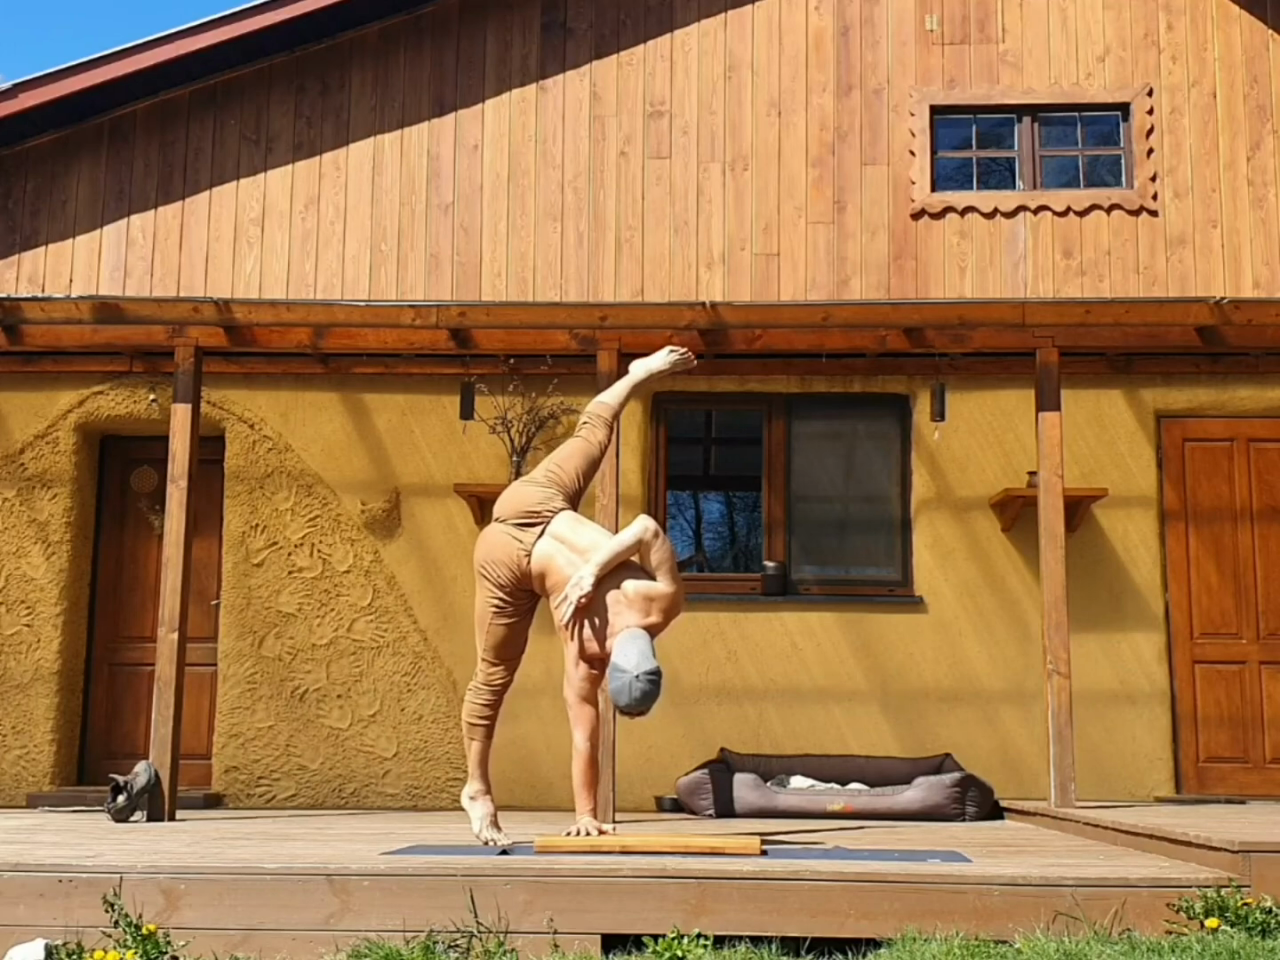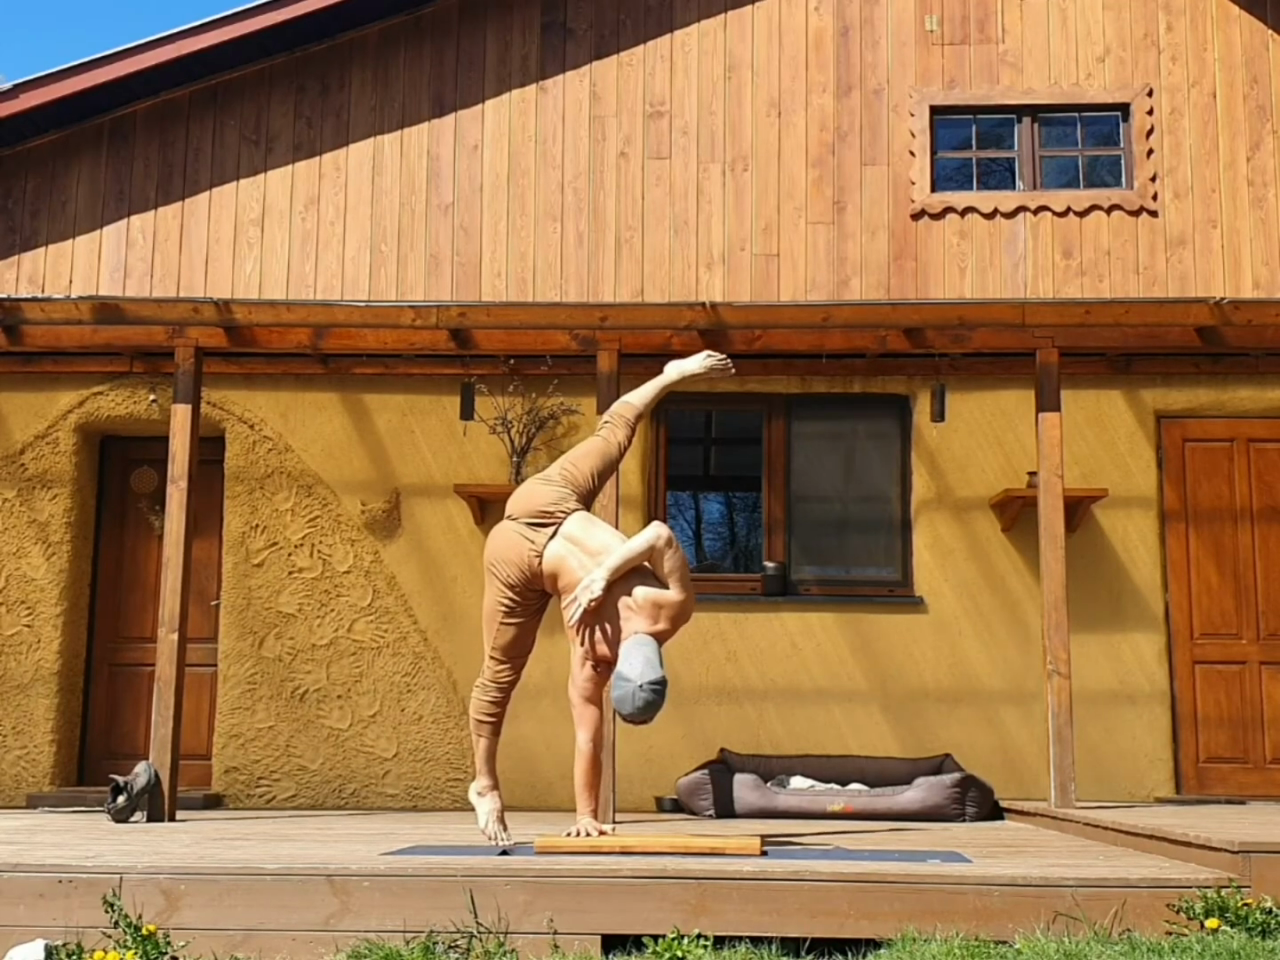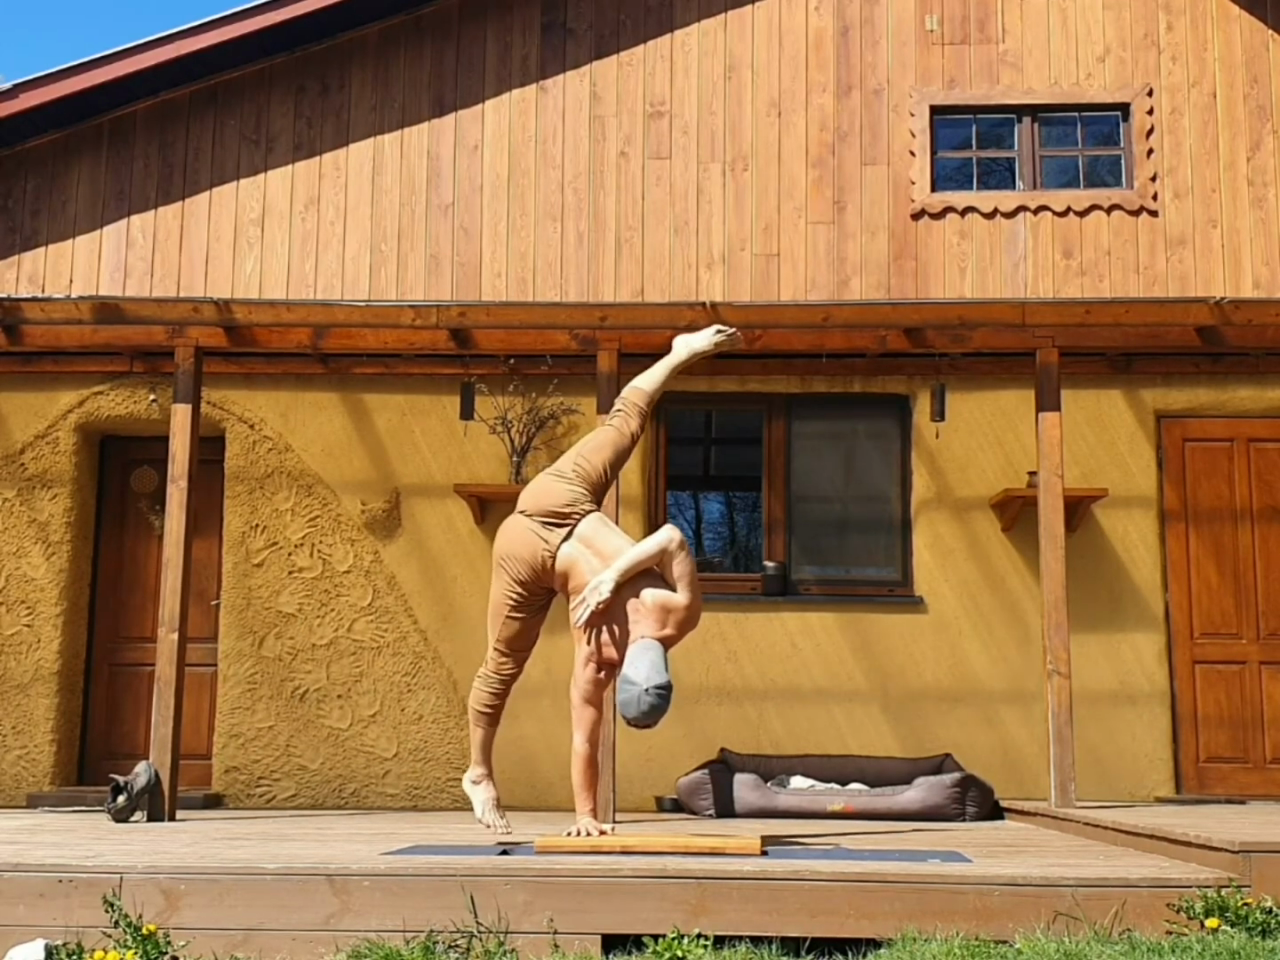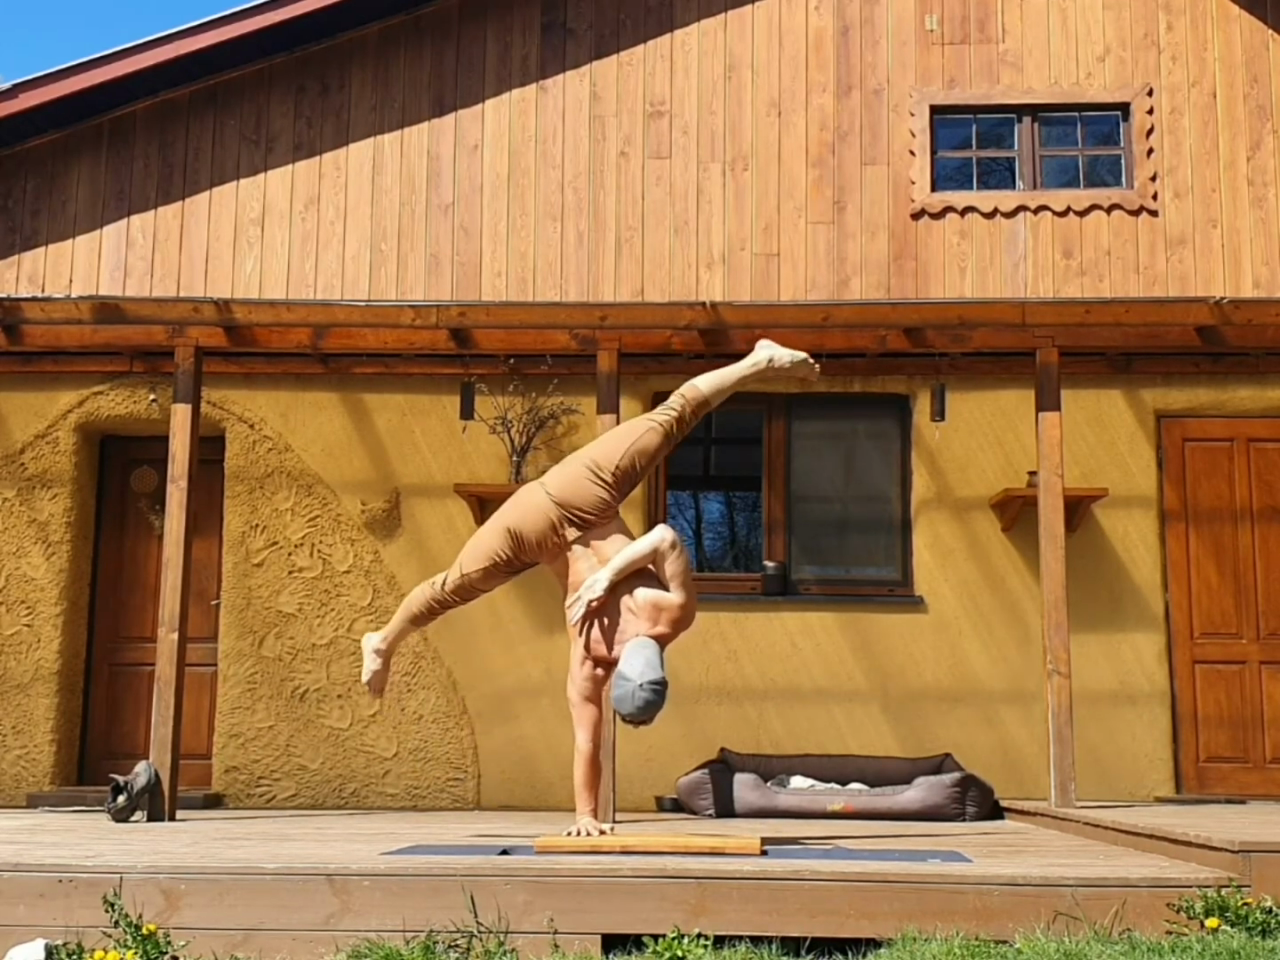
dt=1s
person 1, frame 1
left shoulder: (666, 601)
right shoulder: (585, 652)
left elbow: (648, 527)
right elbow: (584, 738)
left wrist: (591, 572)
right wrist: (585, 815)
left hip: (543, 507)
right hip: (510, 555)
left knee: (593, 433)
right knee: (492, 678)
left ankle: (640, 371)
right ankle: (477, 789)
person 1, frame 2
left shoulder: (676, 607)
right shoulder: (593, 654)
left elbow: (661, 533)
right elbow: (587, 740)
left wrist: (603, 576)
right wrist: (585, 817)
left hip: (553, 504)
right hip: (521, 554)
left knee: (613, 434)
right knee: (499, 674)
left ankle: (674, 375)
right ankle: (484, 785)
person 1, frame 3
left shoulder: (683, 614)
right shoulder: (596, 656)
left elbow: (673, 537)
right elbow: (584, 741)
left wrist: (612, 577)
right wrist: (585, 817)
left hip: (565, 505)
right hip: (530, 552)
left knee: (624, 424)
right knee: (502, 666)
left ankle: (683, 352)
right ankle: (479, 773)
person 1, frame 4
left shoulder: (676, 614)
right shoulder: (590, 659)
left elbow: (666, 537)
right elbow: (586, 743)
left wrist: (607, 577)
right wrist: (585, 815)
left hip: (582, 497)
right hip: (539, 522)
left knee: (670, 420)
right knee: (453, 588)
left ankle: (761, 361)
right ankle: (382, 643)
